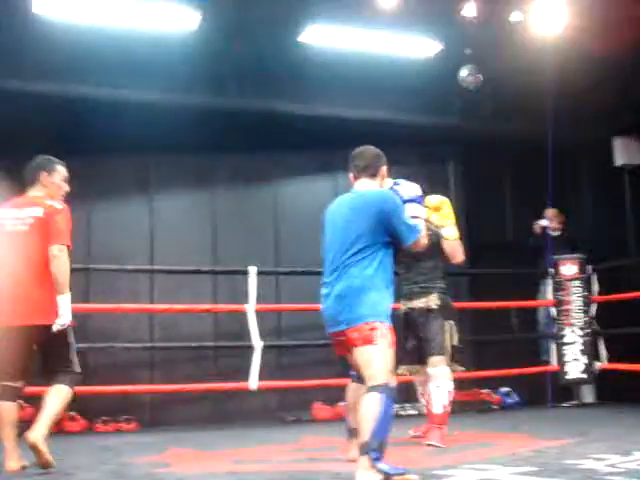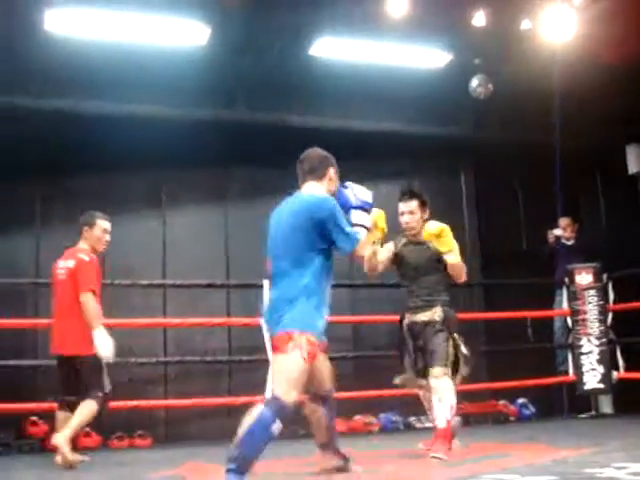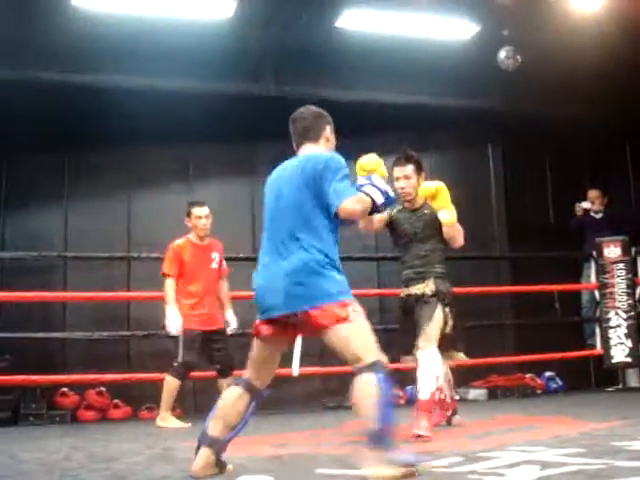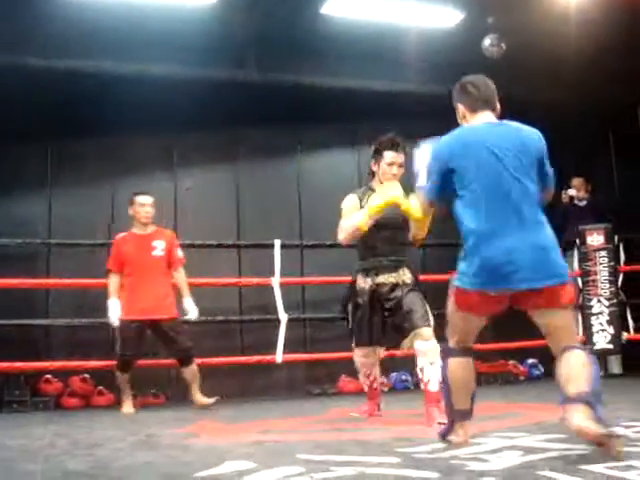
dt=1s
person 1, frame 1
left shoulder: (335, 207)
right shoulder: (384, 201)
right elbow: (418, 243)
left hip: (335, 307)
right hip: (363, 307)
left knee: (363, 375)
right knee: (381, 384)
left ankle: (358, 442)
person 1, frame 2
left shoulder: (282, 210)
right shoulder: (323, 204)
right elbow: (358, 250)
right wrist: (361, 211)
left hip: (291, 312)
right hip: (298, 316)
left knee: (322, 386)
right knee: (281, 399)
left ankle: (329, 453)
person 1, frame 3
left shoulder: (277, 177)
right shoulder: (326, 163)
right elbow: (348, 210)
right wrist: (375, 194)
left hip: (272, 293)
right hip: (316, 285)
left knee: (251, 381)
right knee: (370, 363)
person 1, frame 4
left shoulder: (448, 146)
right shoulder: (531, 136)
left elbow: (427, 201)
right elbow: (545, 193)
left wrist: (425, 175)
left hip: (483, 268)
right hip: (540, 261)
left knee: (457, 346)
right knee: (570, 347)
left ankle: (459, 425)
right ankle: (582, 412)
person 2, frame 1
left shoulder: (437, 228)
left elbow: (457, 257)
left wrist: (448, 223)
left hip: (435, 304)
right hip: (409, 307)
left knee: (437, 362)
right knee: (415, 367)
left ankle: (439, 427)
right ankle: (432, 421)
person 2, frame 2
left shoulder: (443, 240)
right shoulder: (395, 246)
left elbow: (460, 277)
right elbow: (371, 268)
left wrist: (448, 247)
left hip: (439, 317)
right hip: (413, 320)
left knee: (438, 376)
right knee: (425, 380)
left ankle: (442, 438)
right ankle: (446, 432)
person 2, frame 3
left shoulder: (435, 208)
right shoulder: (391, 213)
left elbow: (456, 242)
right elbow: (366, 222)
left wrist: (445, 207)
left hip: (432, 289)
right hip: (405, 292)
left knee: (426, 349)
right knee: (427, 354)
left ankle: (425, 416)
right ankle: (446, 405)
person 2, frame 4
left shoulder: (406, 200)
right shoulder: (354, 199)
left elbow: (415, 238)
right elbow: (345, 236)
left wrist: (422, 218)
right wrist: (375, 208)
left hip: (401, 280)
right hip: (368, 282)
left knee: (424, 336)
right knee: (365, 349)
left ankle: (434, 406)
right ankle: (373, 402)
person 3, frame 1
right shoulder: (54, 209)
right elbow: (58, 255)
right wrist: (63, 299)
right hip: (44, 311)
right knee: (65, 373)
right ankle: (38, 431)
person 3, frame 2
left shoulder: (63, 259)
right shoulder: (87, 258)
right elbow: (87, 298)
right wrist: (100, 332)
left hip: (63, 340)
right hip: (84, 342)
left knee: (69, 395)
right knee: (98, 393)
left ankle: (64, 451)
right ankle: (63, 437)
person 3, frame 3
left shoulder: (217, 247)
right shoulder: (178, 247)
right elbow: (169, 280)
left wrist: (229, 310)
right wrist: (172, 309)
left hip: (214, 320)
right hip: (187, 319)
left knee: (225, 363)
right knee: (183, 364)
right ankle: (165, 415)
person 3, frame 4
left shoulder: (167, 237)
right shoulder: (121, 241)
left elbow: (178, 270)
right elbow: (115, 275)
left wrist: (187, 298)
right wrist: (113, 302)
left hip: (166, 309)
right hip: (132, 312)
left knee: (184, 351)
right knee: (125, 358)
left ankle: (195, 394)
right ankle: (127, 399)
person 4, frame 1
left shoulder: (569, 236)
right shoulder: (542, 236)
left elbow: (576, 252)
right elbow: (534, 251)
right wrist: (537, 235)
right hip: (547, 281)
right knee: (544, 319)
right ankle: (547, 357)
person 4, frame 2
left shoulder: (582, 245)
right shoulder: (556, 245)
right wrist: (551, 245)
right hip: (562, 290)
right knee: (560, 329)
right ankle: (563, 367)
person 4, frame 3
left shoulder: (611, 218)
right shoulder: (584, 219)
right elbow: (574, 232)
right wrist: (578, 217)
right hip: (590, 264)
right knee: (588, 303)
right ankle: (591, 341)
person 4, frame 4
left shoulder: (594, 203)
right shoulder: (567, 207)
right elbow: (559, 223)
left wrist: (587, 198)
right wrist: (564, 204)
right hip: (572, 249)
